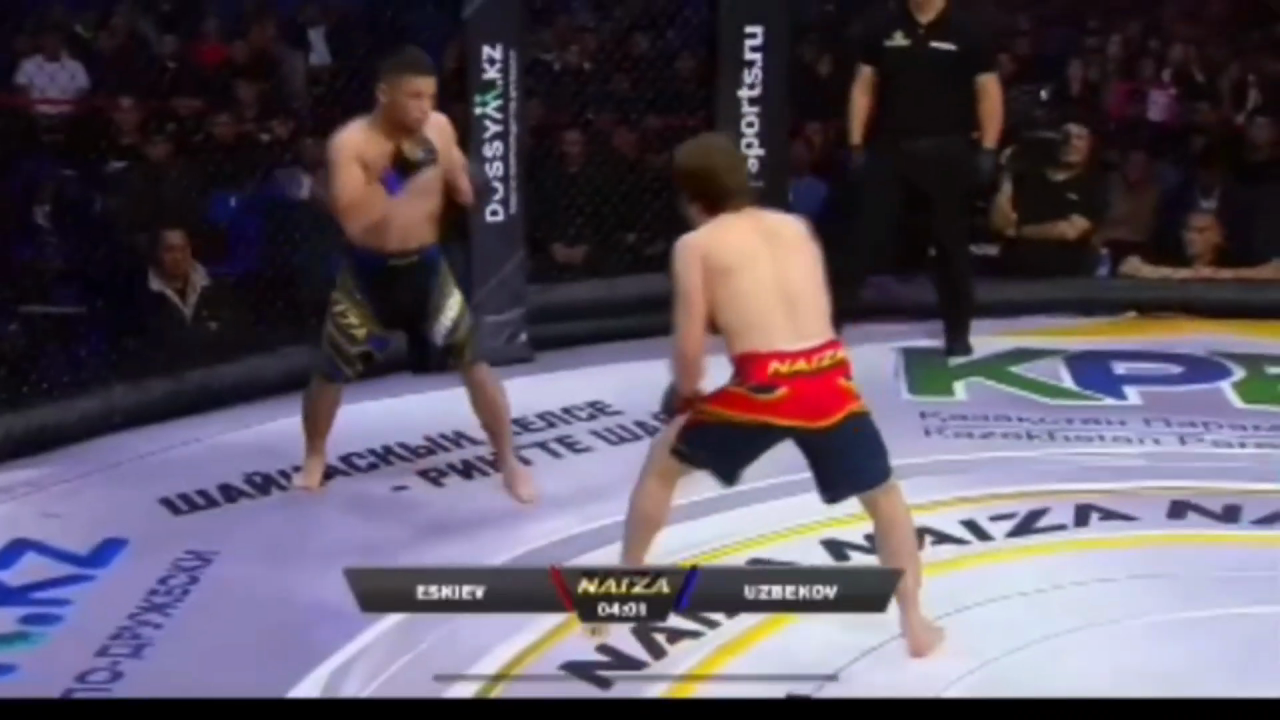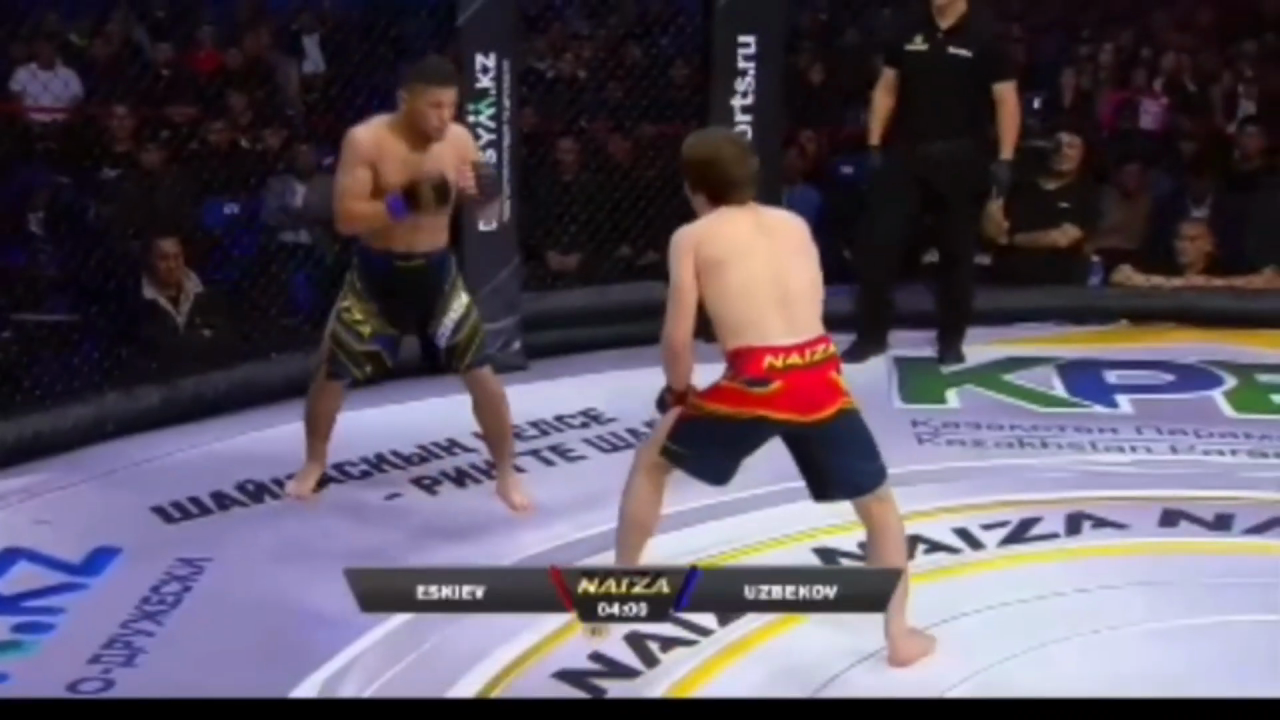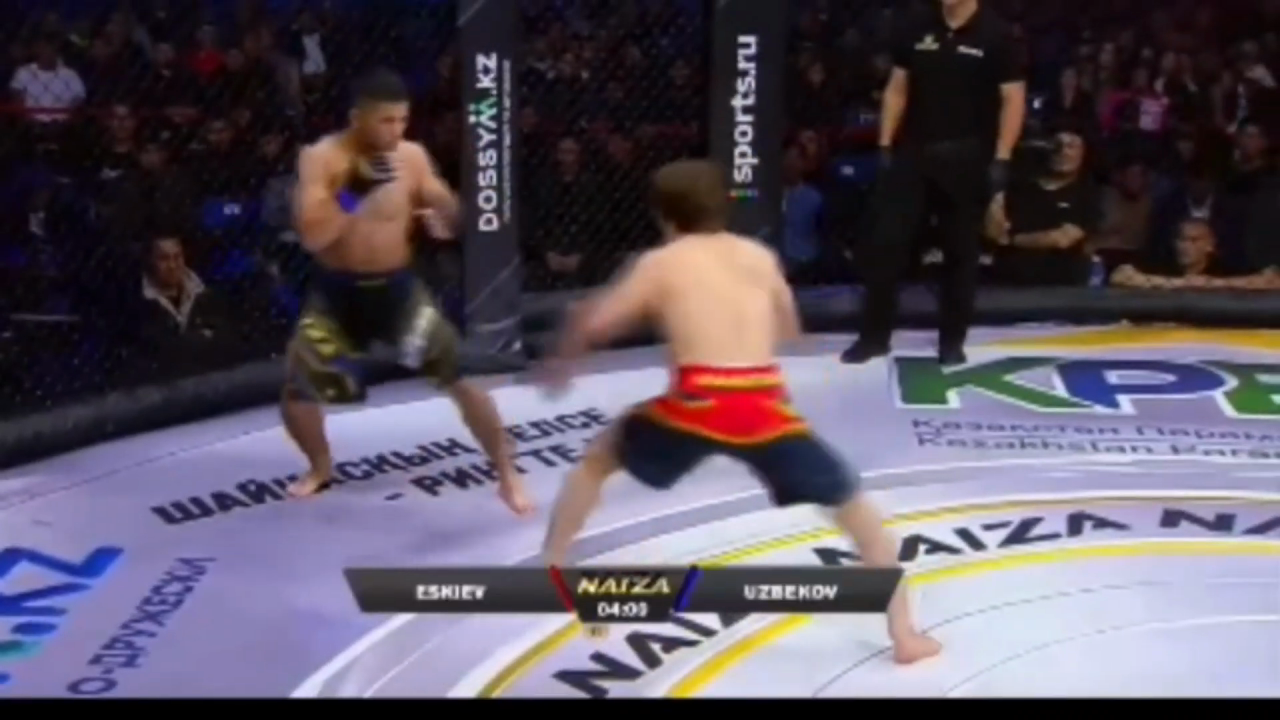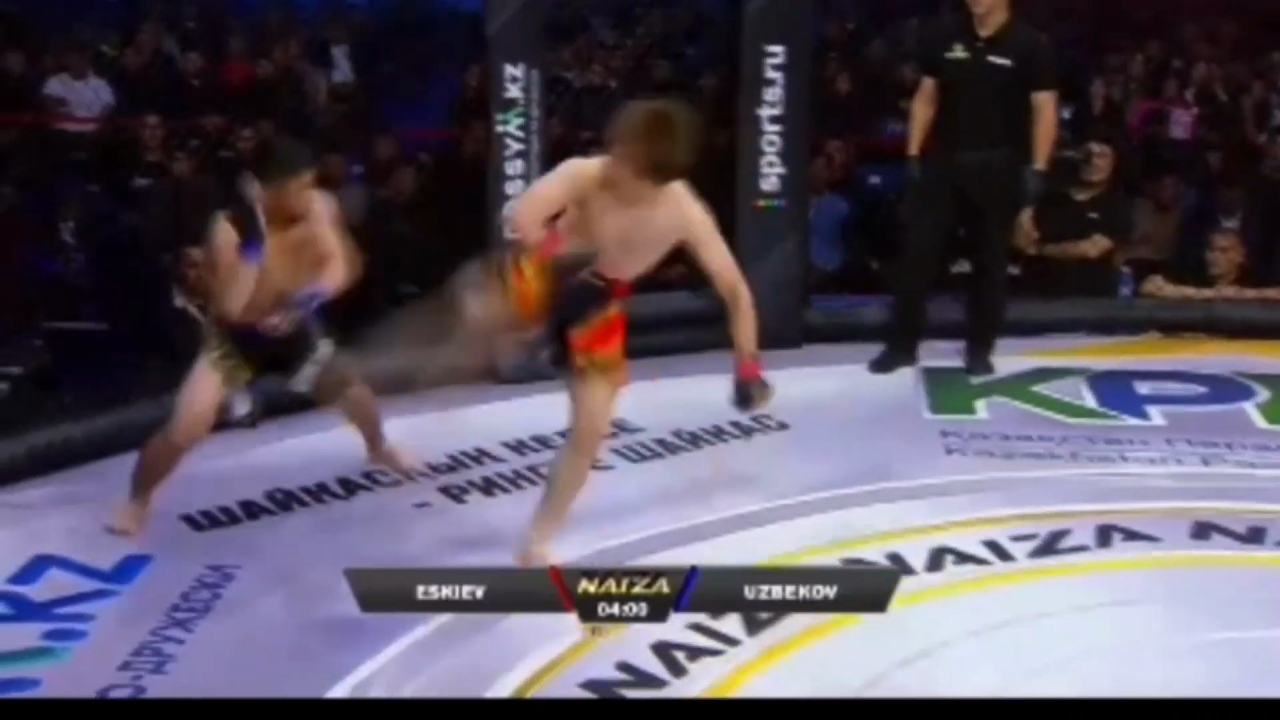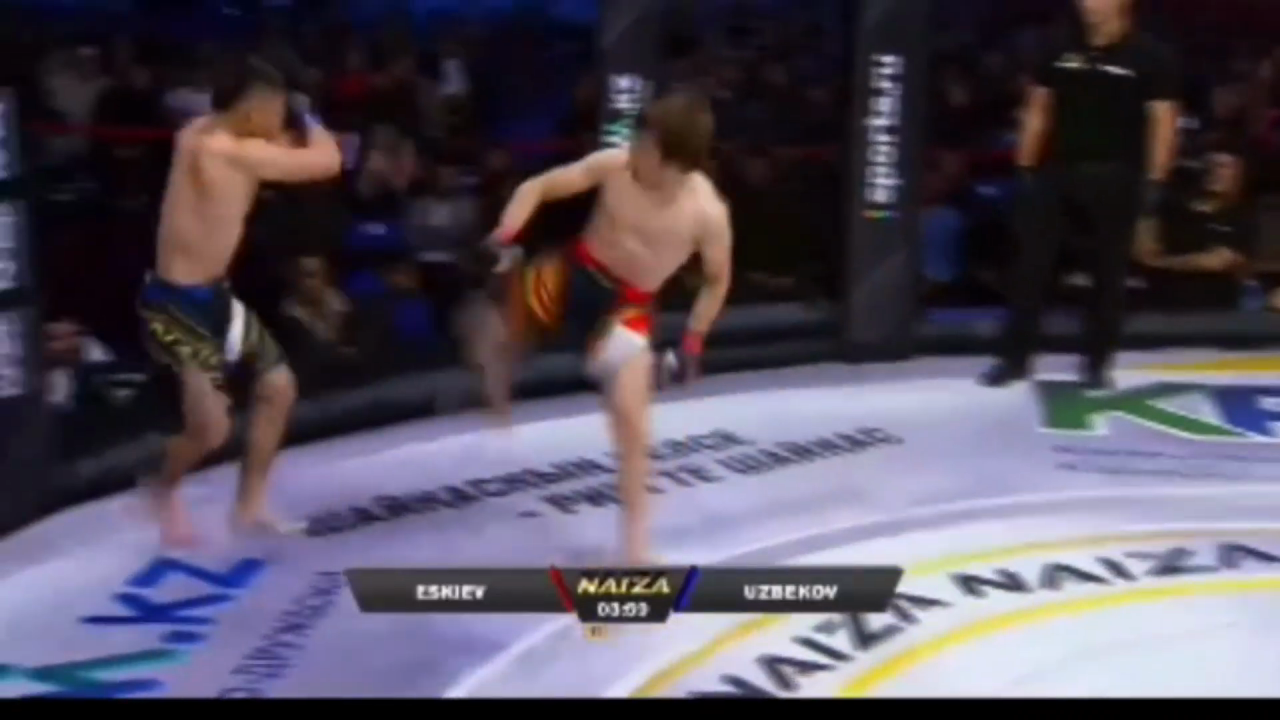
dt=0.3s
person 1, frame 1
left shoulder: (696, 245)
right shoulder: (795, 227)
left elbow: (689, 343)
left wrist: (685, 396)
left hip: (763, 387)
right hip: (829, 380)
left knee: (661, 465)
right knee: (883, 496)
right ankle: (916, 624)
person 1, frame 2
left shoulder: (692, 238)
right shoulder: (795, 225)
left elbow: (677, 336)
left wrist: (678, 390)
left hip: (753, 384)
right hip: (820, 380)
left knee: (650, 462)
right knee: (877, 502)
right ankle: (899, 633)
person 1, frame 3
left shoulder: (658, 263)
right shoulder: (760, 257)
left elbow: (593, 322)
right elbow: (789, 326)
left wrist: (560, 360)
left hip: (698, 401)
right hip: (764, 405)
left knee: (596, 460)
right knee: (856, 509)
right ankle: (904, 632)
person 1, frame 4
left shoulder: (687, 215)
right shoulder: (585, 174)
left elbow: (736, 291)
right elbow: (524, 216)
left wrist: (749, 364)
right wrist: (560, 250)
left hip: (600, 302)
right hip: (542, 276)
left knee: (592, 431)
right knee: (489, 317)
left ankle: (540, 539)
person 1, frame 5
left shoulder: (708, 213)
right shoulder: (613, 164)
left elbow: (717, 281)
right elbow: (537, 187)
left wrist: (693, 339)
right wrist: (504, 235)
left hip: (623, 308)
right hip: (573, 275)
left knee: (630, 415)
right knee: (495, 337)
left ankle: (635, 537)
right ankle: (498, 398)
person 2, frame 1
left shoulder: (439, 127)
right shoulder: (350, 142)
left elbow: (465, 191)
right elbow: (352, 221)
left wrist: (465, 182)
right wrist: (396, 176)
left hip: (426, 266)
right hip: (368, 271)
left knee: (475, 365)
right knee: (330, 374)
left ankle: (508, 460)
right ankle: (314, 458)
person 2, frame 2
left shoulder: (458, 139)
right shoulder: (365, 140)
left elbow: (488, 205)
right elbow: (346, 219)
left wrist: (484, 188)
right wrist: (404, 202)
left hip: (436, 269)
right hip: (375, 271)
left knee: (481, 374)
right knee: (330, 373)
left ankle: (506, 472)
right ankle: (315, 461)
person 2, frame 3
left shoulder: (412, 157)
right shoulder: (320, 158)
left elbow: (446, 207)
right elbow: (312, 236)
left wrist: (444, 213)
right wrist: (356, 193)
left hip: (397, 288)
right hip: (337, 293)
left knee: (461, 384)
right knee: (296, 397)
left ankle: (508, 475)
right ankle: (320, 468)
person 2, frame 4
left shoulder: (317, 206)
right shoulder: (233, 230)
left elbow: (342, 266)
right elbow: (233, 307)
left wrist: (310, 297)
right wrist: (253, 245)
left hip: (292, 330)
right hip: (240, 338)
left knee: (356, 397)
right knee: (186, 431)
left ankle: (378, 448)
right ankle: (138, 501)
person 2, frame 5
left shoulder: (202, 134)
right shoulder: (223, 150)
right elbow: (324, 164)
right wrist: (310, 122)
left hip: (214, 294)
right hip: (178, 305)
left knee: (277, 388)
right knee: (211, 429)
left ankle: (251, 503)
right ankle: (164, 495)
person 3, frame 1
left shoulder: (969, 29)
left elbow: (988, 91)
right elbow: (864, 86)
left wrist: (988, 149)
right wrist: (857, 144)
left hip: (947, 152)
right hip: (890, 149)
left knee: (952, 244)
right knee: (865, 237)
left ankle: (957, 331)
person 3, frame 2
left shoulder: (986, 37)
right shoulder: (907, 33)
left elbow: (1006, 99)
right elbow: (886, 89)
left wrist: (1005, 159)
right wrist: (874, 144)
left hip: (961, 158)
right hip: (905, 153)
left knee: (957, 250)
right knee: (880, 243)
left ankle: (951, 339)
right ankle: (871, 335)
person 3, frame 3
left shoulder: (996, 36)
right shoulder: (915, 31)
left elbow: (1013, 100)
right elbow: (896, 90)
left wrist: (1001, 159)
right wrist: (886, 145)
left hip: (967, 157)
right hip: (913, 153)
left knee: (961, 251)
right knee: (886, 243)
left ankle: (952, 339)
right ankle: (874, 335)
person 3, frame 4
left shoulder: (1029, 45)
right shoulder: (944, 38)
left elbow: (1045, 110)
right elbow: (925, 99)
left wrist: (1037, 169)
right wrist: (913, 154)
left hip: (998, 167)
right hip: (943, 162)
left knee: (990, 262)
right knee: (918, 253)
left ankle: (979, 349)
right ankle: (901, 345)
person 3, frame 5
left shoulder: (1148, 55)
right shoulder: (1060, 50)
left elbow: (1163, 120)
right elbow: (1038, 109)
left wrist: (1154, 181)
right wrist: (1026, 166)
left hip: (1114, 178)
right hip: (1056, 172)
left knee: (1108, 273)
right knee: (1031, 265)
left ankle: (1096, 361)
right ankle: (1014, 358)
